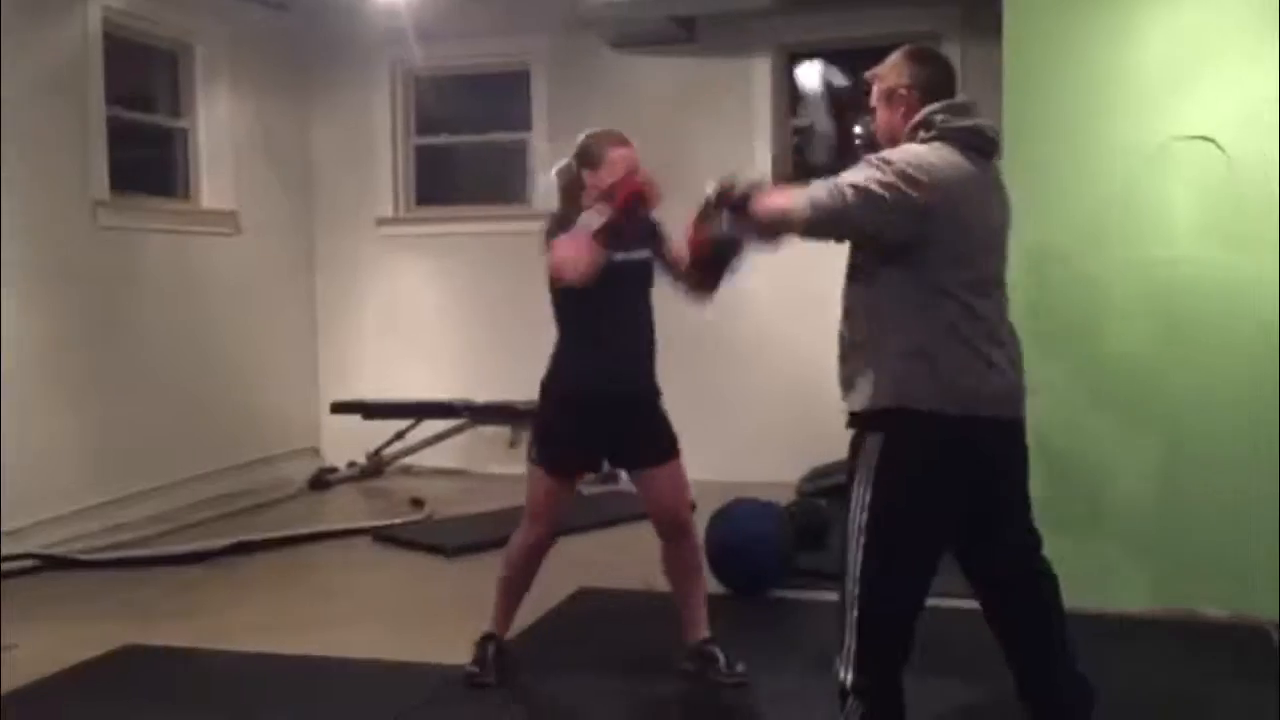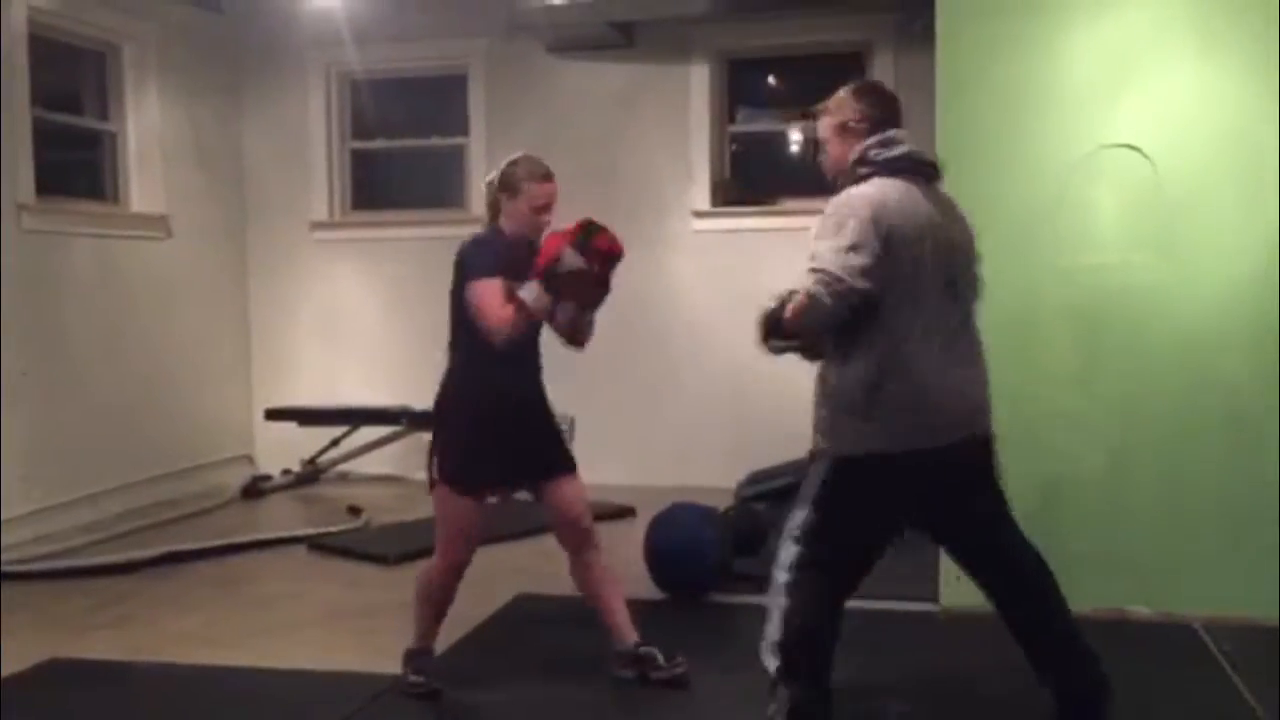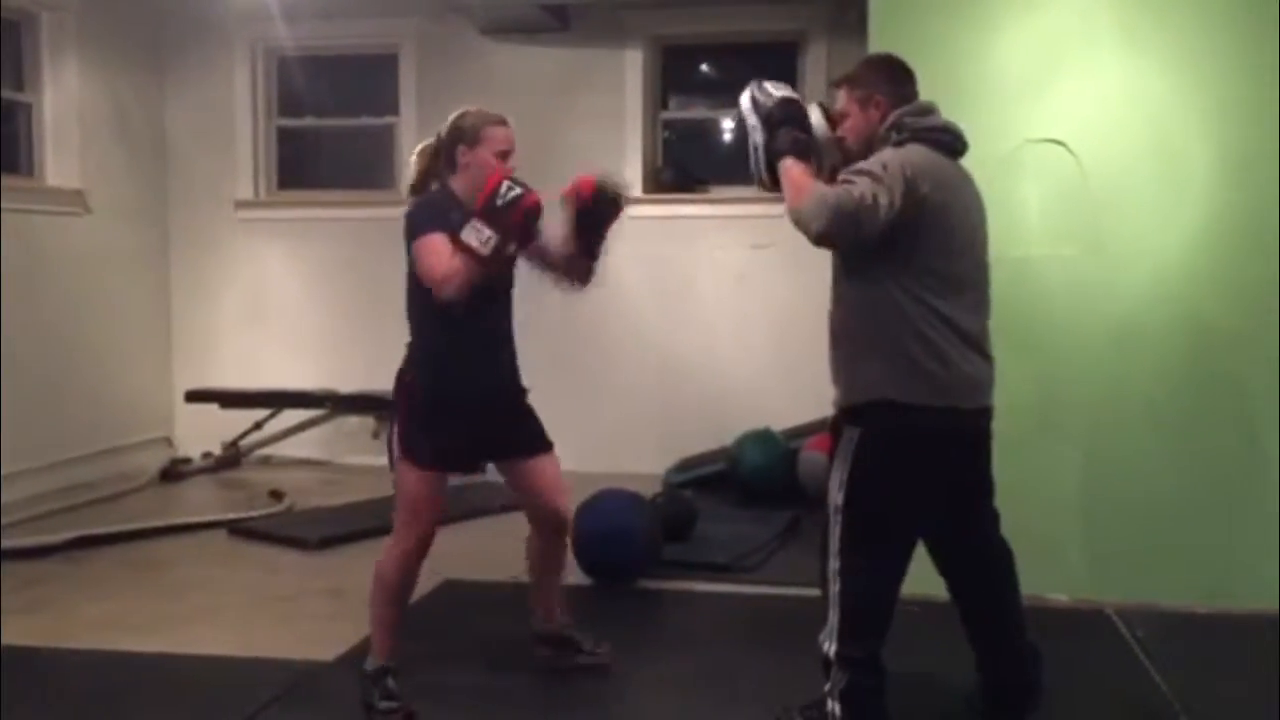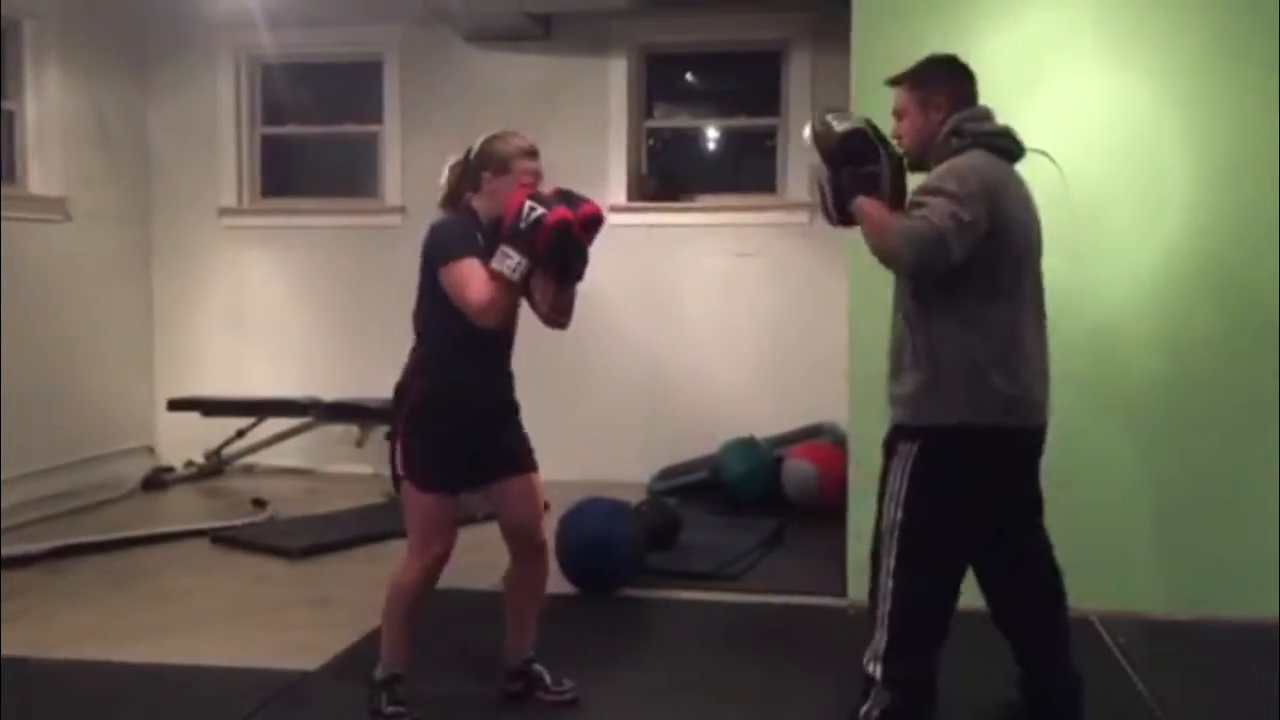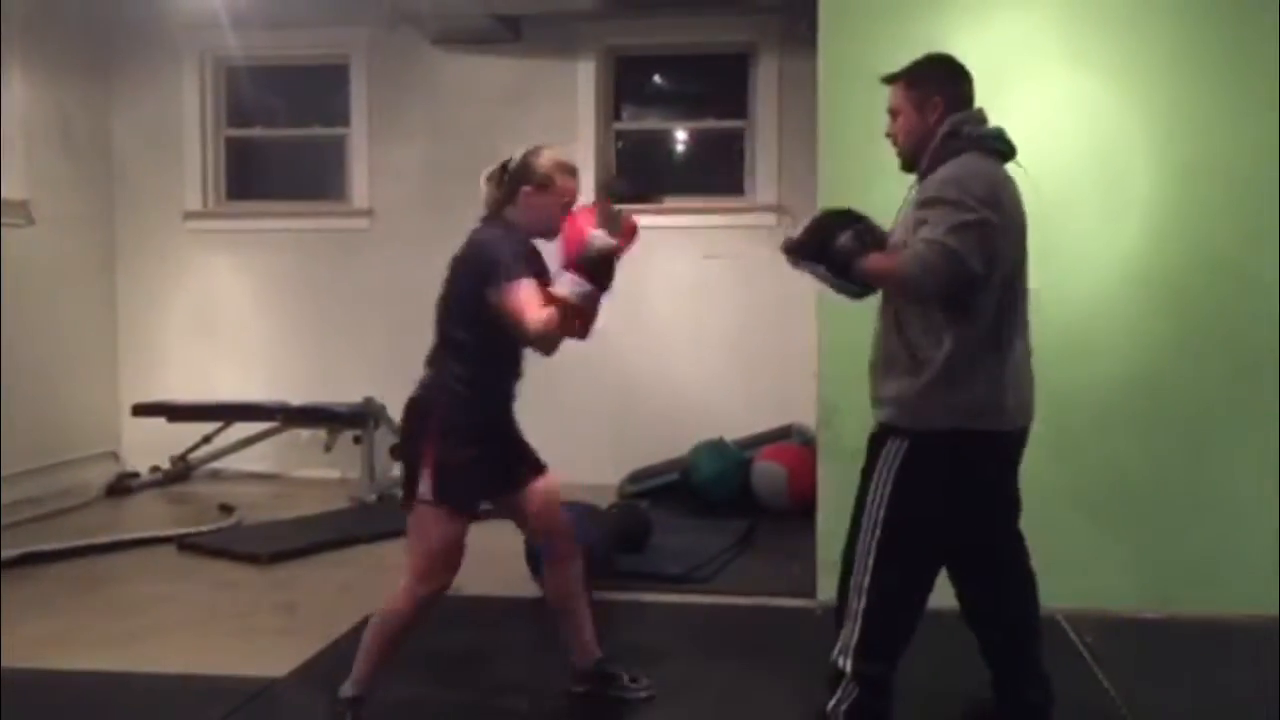
dt=1s
person 1, frame 1
left shoulder: (914, 169)
right shoulder: (979, 173)
left elbow: (813, 210)
left wrist: (746, 201)
left hip: (919, 417)
right hip: (994, 411)
left knee: (882, 587)
right knee: (1016, 572)
person 1, frame 2
left shoulder: (858, 205)
right shoulder: (944, 209)
left elbow: (822, 303)
left wrist: (785, 317)
right wrist: (813, 324)
left hip: (874, 440)
right hip: (961, 429)
left knee: (807, 580)
right knee: (1010, 568)
person 1, frame 3
left shoulder: (897, 166)
right shoulder: (949, 172)
left elbow: (824, 217)
right elbow: (866, 223)
left wrist: (788, 154)
right wrist: (814, 160)
left hip: (895, 404)
right hip: (961, 399)
left knee: (860, 556)
right knee: (975, 548)
person 1, frame 4
left shoulder: (963, 176)
right shoulder: (1000, 177)
left elbow: (913, 250)
left wrist: (861, 199)
right wrist: (879, 202)
left hip: (951, 419)
right hip: (1011, 414)
left knee: (909, 579)
right knee: (1020, 566)
person 1, frame 5
left shoulder: (963, 180)
right shoulder: (970, 177)
left elbow: (928, 270)
right elbow: (918, 255)
left wrist: (852, 263)
right wrist: (869, 249)
left hip: (933, 420)
right hip: (988, 417)
left knee: (878, 582)
right knee: (993, 566)
person 2, frame 1
left shoulder: (641, 225)
right shoulder: (570, 225)
left elbow: (692, 275)
right elbow: (574, 272)
right wrist: (605, 212)
left hip: (635, 398)
right hip: (572, 399)
left knee: (678, 522)
right knee: (538, 530)
left ankle: (699, 644)
right ankle: (494, 639)
person 2, frame 2
left shoulder: (538, 257)
right shoulder: (480, 254)
left elbow: (575, 337)
right elbow: (499, 330)
left wrist: (589, 290)
right wrist: (546, 283)
left hip: (527, 412)
right hip: (470, 417)
left knee: (580, 531)
right knee: (454, 552)
left ankle: (630, 649)
right ankle: (419, 653)
person 2, frame 3
left shoulder: (504, 215)
right shoulder: (429, 212)
left elbow: (575, 272)
right elbow: (447, 286)
left wrist: (588, 228)
right wrist: (491, 226)
left hip: (498, 390)
right hip: (433, 392)
left knee: (554, 513)
right knee: (413, 537)
left ankle: (553, 630)
right ankle: (379, 668)
person 2, frame 4
left shoulder: (510, 232)
right shoulder: (450, 235)
left elbow: (556, 317)
right elbow: (486, 310)
left hip: (494, 408)
right hip: (434, 411)
left knee: (532, 543)
right knee: (429, 553)
left ankle: (520, 667)
person 2, frame 5
left shoulder: (521, 253)
right shoulder: (493, 249)
left elbow: (568, 327)
right elbow: (541, 335)
left wrist: (592, 266)
right wrist: (587, 269)
left hip: (489, 424)
right hip: (444, 425)
left knee: (562, 539)
right knee: (429, 579)
left ankle: (589, 667)
